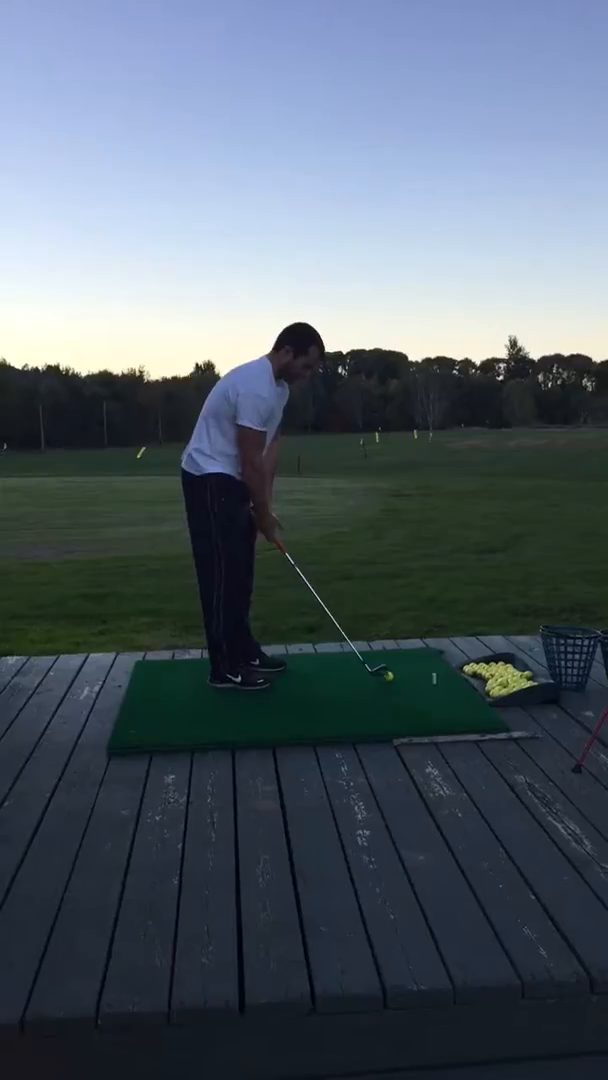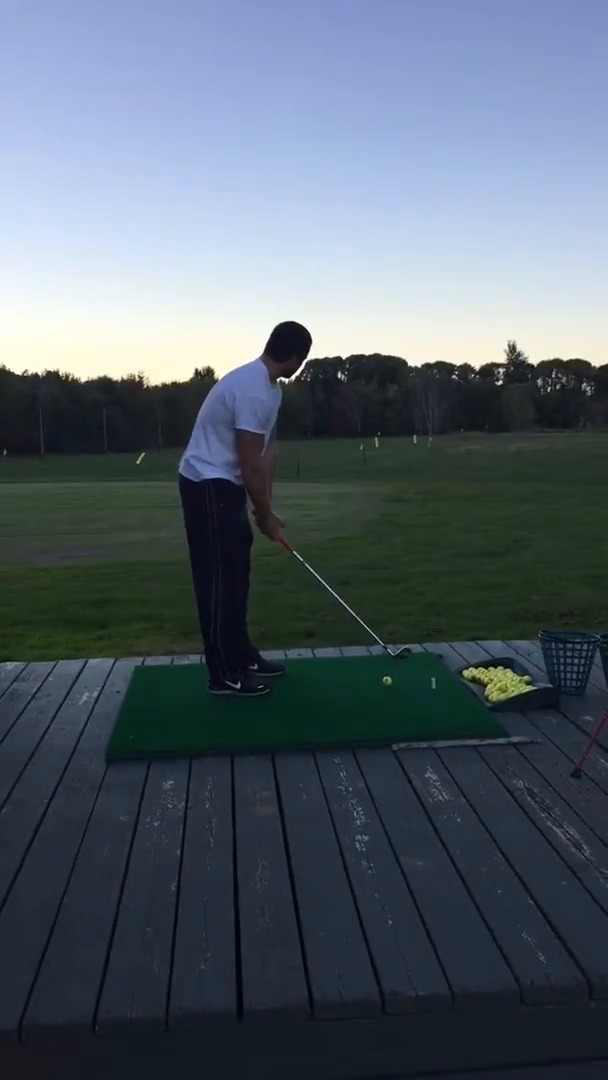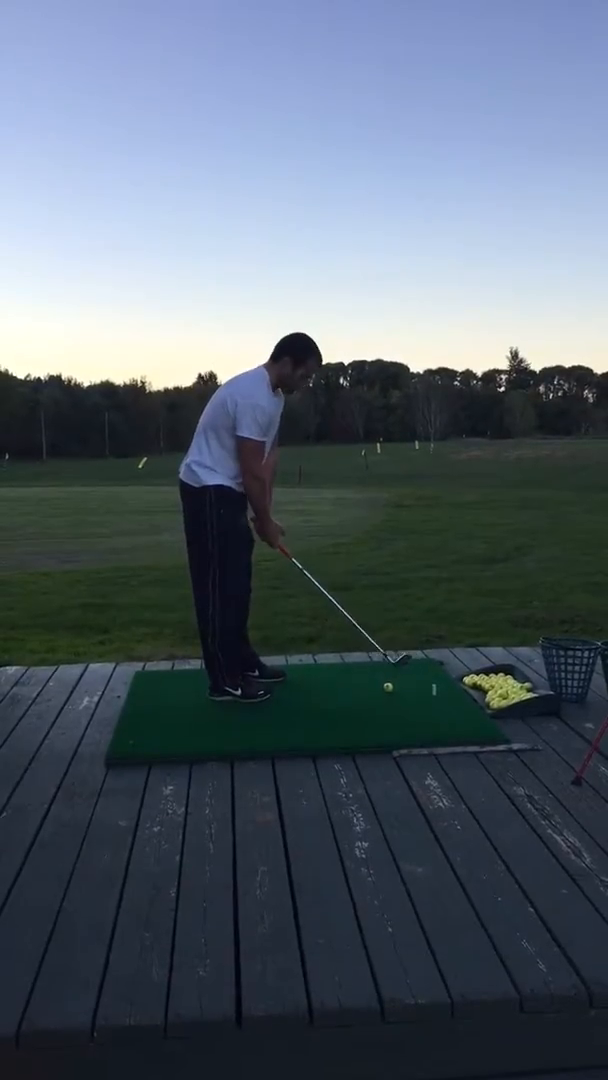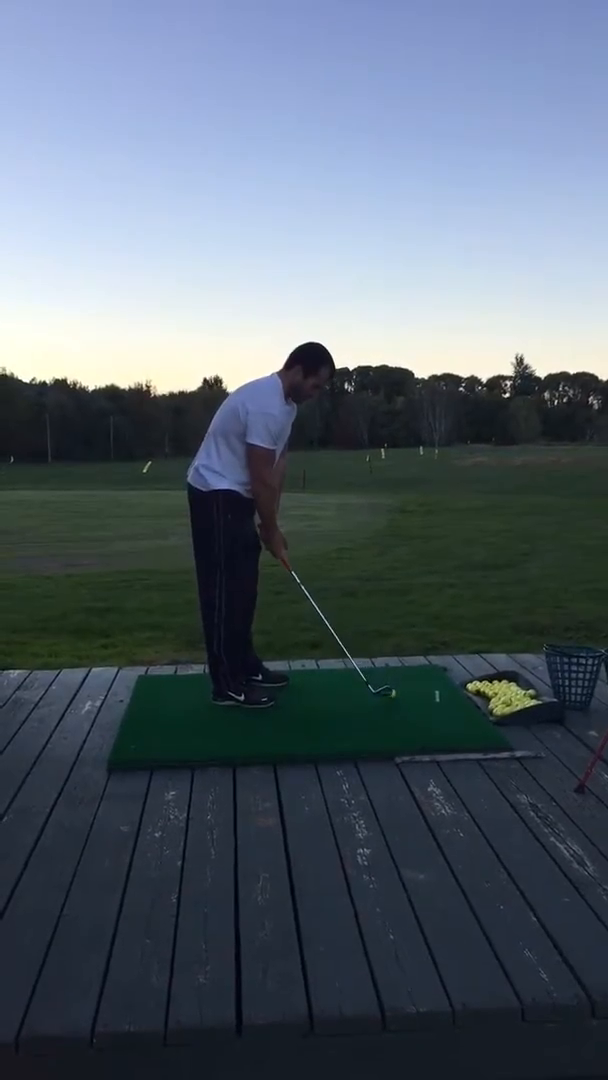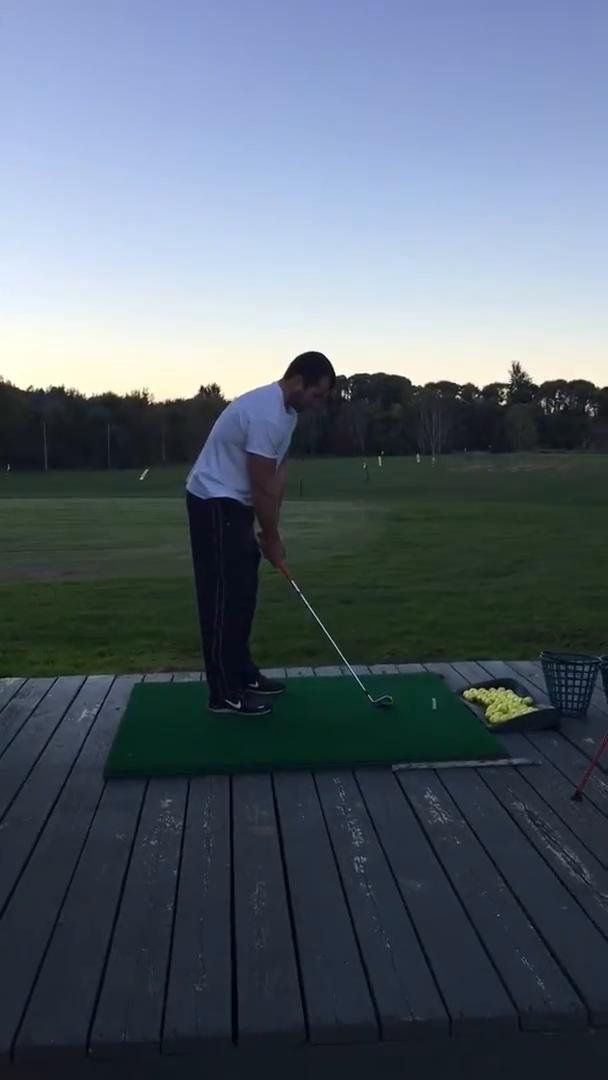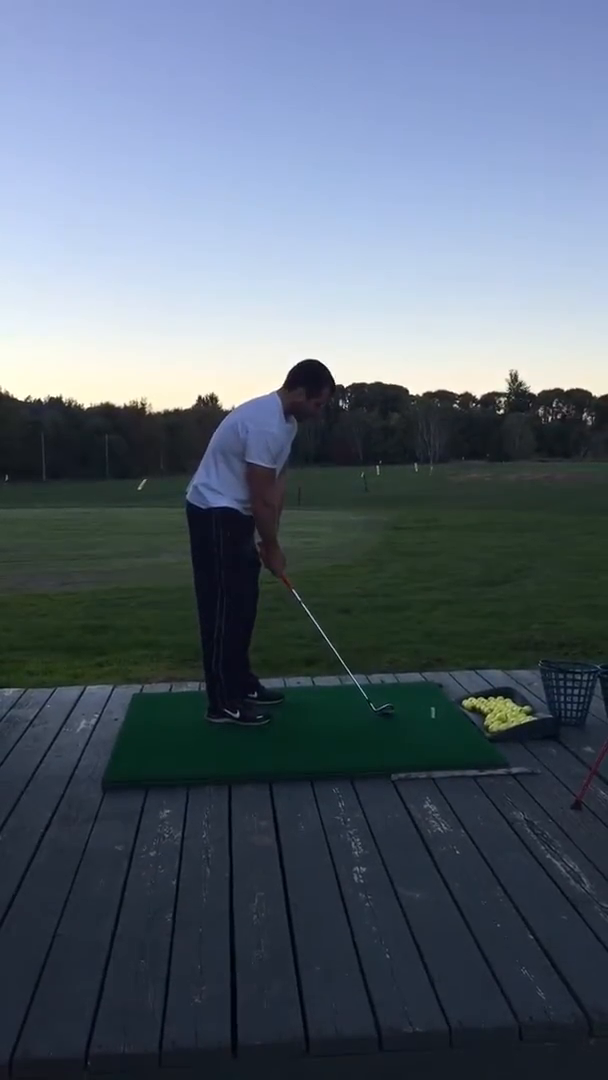
dt=0.7s
person 1, frame 1
left shoulder: (278, 387)
right shoulder: (254, 388)
left elbow: (270, 448)
right elbow: (251, 461)
left wrist: (266, 505)
right wrist: (263, 514)
left hip: (229, 481)
right hip: (210, 480)
left knee: (239, 571)
right knee: (222, 573)
left ankle: (243, 652)
right ankle: (225, 668)
person 1, frame 2
left shoulder: (267, 387)
right shoulder: (253, 391)
left elbow: (267, 451)
right elbow: (250, 464)
left wrist: (266, 505)
right wrist: (265, 514)
left hip: (224, 485)
right hip: (207, 486)
left knee: (235, 575)
right knee: (221, 579)
left ankle: (242, 657)
right ankle: (224, 675)
person 1, frame 3
left shoulder: (272, 395)
right shoulder: (253, 397)
left elbow: (267, 459)
right elbow: (252, 471)
left wrist: (265, 514)
right wrist: (266, 522)
left hip: (226, 491)
right hip: (208, 491)
left knee: (236, 581)
right knee: (219, 585)
left ankle: (242, 661)
right ankle: (224, 680)
person 1, frame 4
left shoulder: (284, 402)
right shoulder: (266, 405)
left elbow: (276, 467)
right elbow: (261, 478)
left wrist: (270, 523)
right wrist: (271, 531)
left hip: (233, 496)
right hip: (216, 495)
left knee: (243, 585)
right knee: (225, 589)
left ankle: (246, 666)
right ankle: (227, 685)
person 1, frame 5
left shoulder: (284, 411)
right shoulder: (267, 414)
left elbow: (276, 476)
right elbow: (262, 486)
left wrist: (270, 531)
right wrist: (272, 538)
left hip: (233, 503)
right hip: (214, 503)
left knee: (242, 592)
right knee: (223, 596)
left ankle: (242, 674)
right ankle: (224, 693)
person 1, frame 6
left shoulder: (285, 421)
right shoulder: (265, 425)
left elbow: (275, 486)
right elbow: (261, 497)
left wrist: (270, 542)
right wrist: (272, 549)
left hip: (232, 514)
right hip: (214, 513)
left knee: (243, 601)
right knee: (225, 605)
left ankle: (241, 684)
right ankle: (223, 702)
